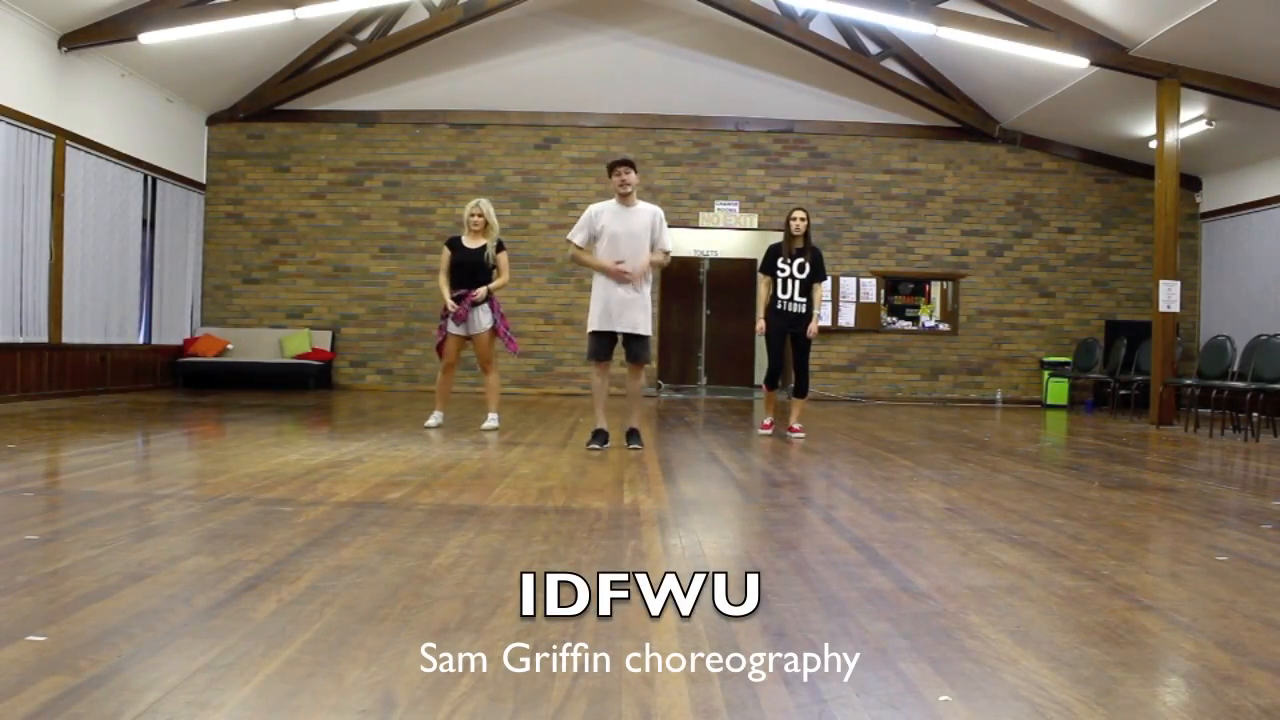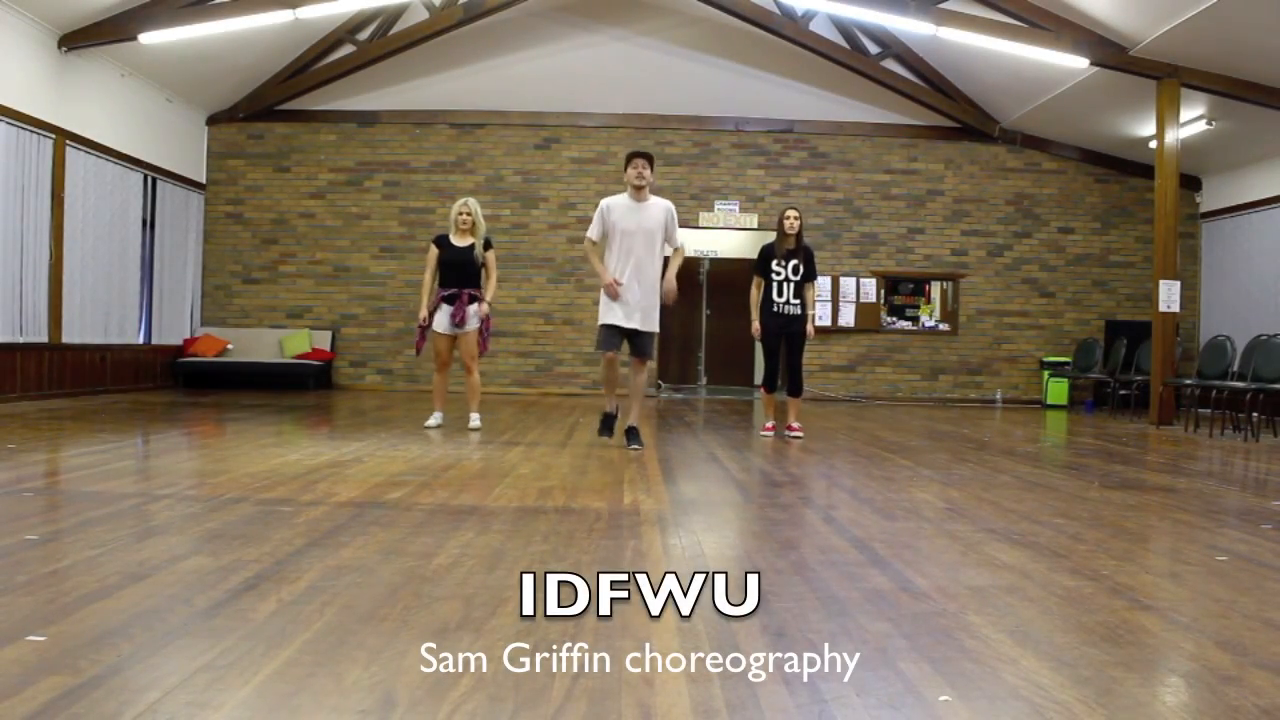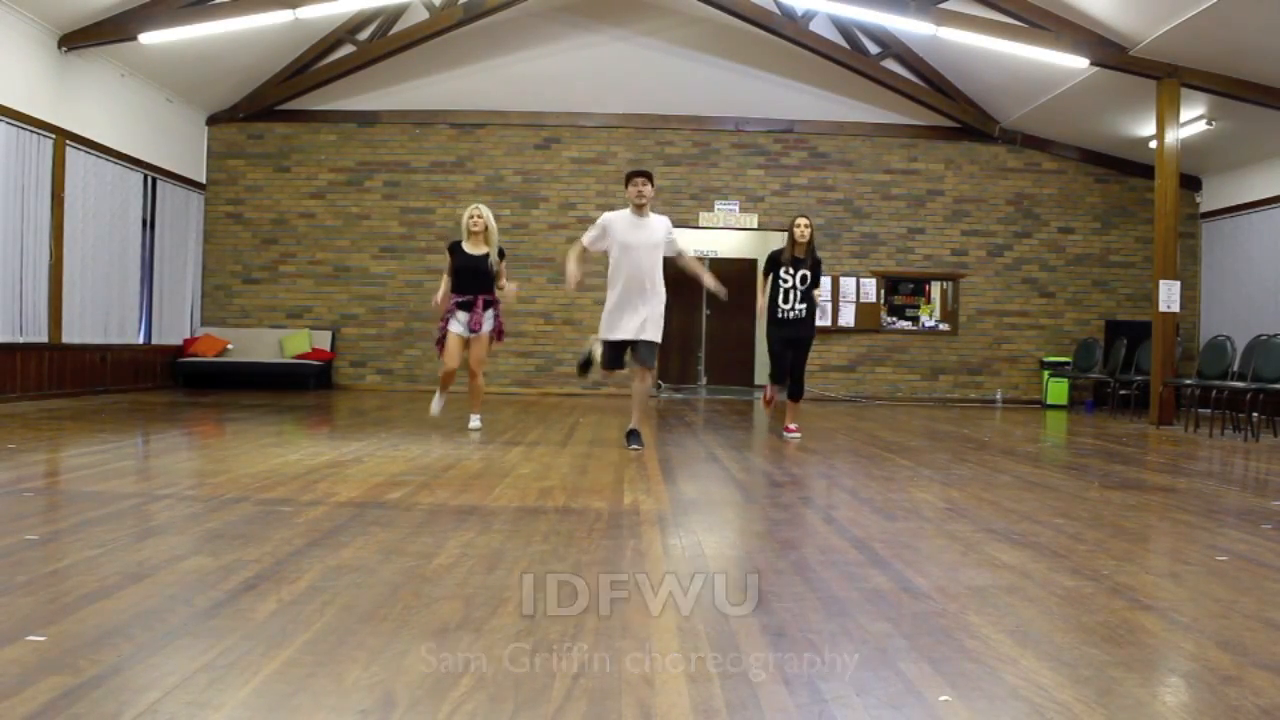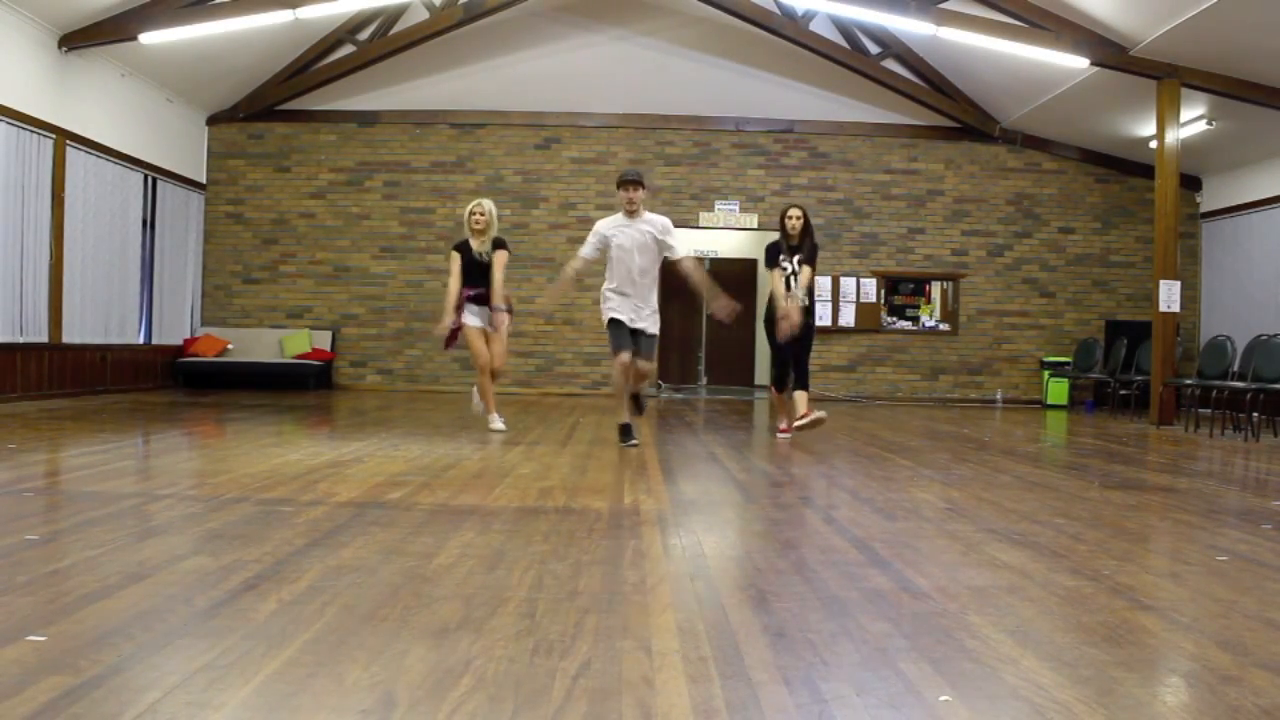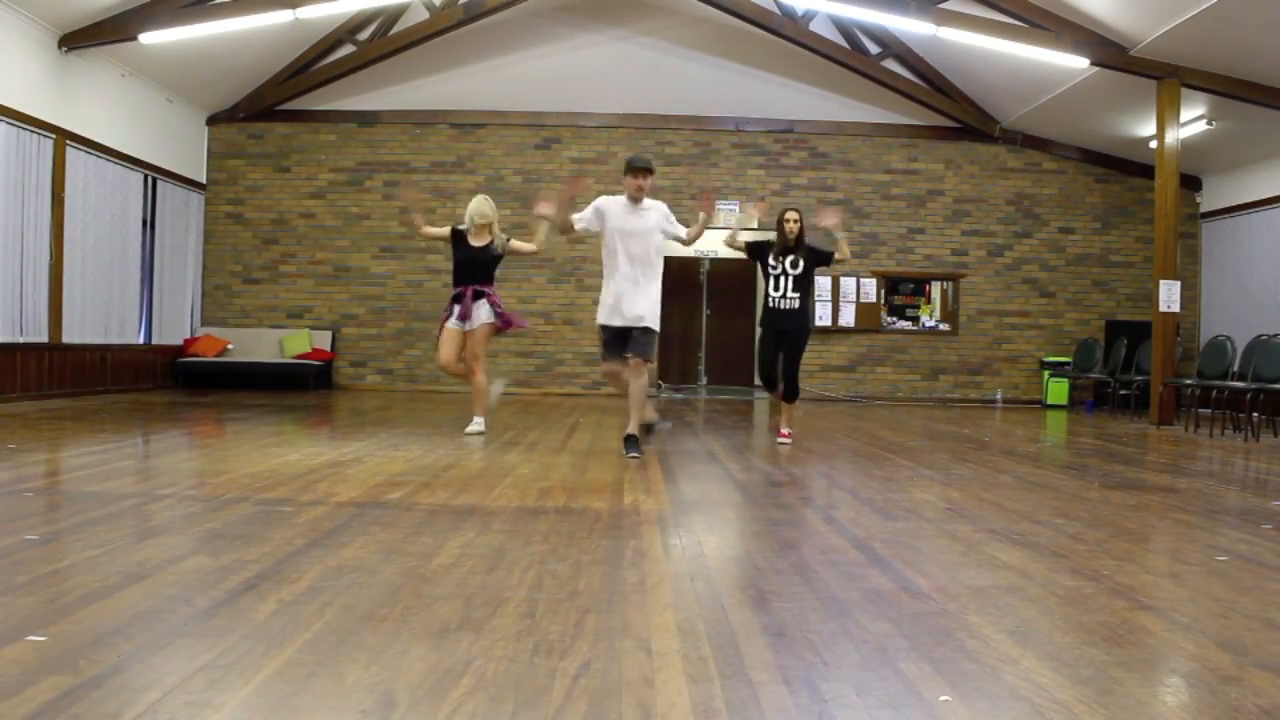
dt=0.5s
person 1, frame 1
left shoulder: (653, 213)
right shoulder: (596, 212)
left elbow: (665, 258)
right elbow: (574, 252)
left wrist: (648, 261)
right wrist: (605, 266)
left hip: (638, 304)
right hip: (604, 302)
left knee: (636, 365)
right knee: (600, 364)
left ankle: (633, 428)
right ankle: (601, 428)
person 1, frame 2
left shoulder: (665, 208)
right shoulder: (608, 205)
left elbow: (678, 248)
right elbow: (590, 244)
left wrist: (671, 275)
right wrist: (603, 274)
left hip: (647, 299)
right hip: (615, 296)
left knee: (640, 361)
right knee: (609, 355)
left ankle: (632, 426)
right ankle: (610, 409)
person 1, frame 3
left shoulder: (663, 224)
right shoulder: (610, 220)
left elbow: (679, 255)
right elbow: (580, 247)
left wrist: (704, 275)
right wrist: (572, 266)
left hip: (650, 310)
right hip: (618, 308)
left knee: (644, 369)
right knee: (609, 368)
left ankle: (634, 428)
right ankle: (594, 347)
person 1, frame 4
left shoulder: (660, 223)
right shoulder: (606, 226)
left elbow: (684, 261)
right elbow: (580, 260)
left wrist: (712, 296)
right wrist: (555, 292)
left hip: (646, 306)
right hip: (617, 304)
left knee: (645, 367)
right knee: (623, 359)
left ankle: (634, 389)
right ankle: (625, 422)
person 1, frame 5
left shoulder: (660, 210)
right shoulder: (605, 206)
left elbow: (688, 238)
right elbow: (567, 228)
left wrist: (704, 220)
right wrist: (563, 209)
left hip: (646, 302)
right hip: (613, 302)
left knee: (638, 364)
right knee: (610, 367)
left ankle: (632, 433)
right ankle: (647, 415)
person 2, frame 1
left shoulder: (495, 245)
right shoulder: (453, 243)
left elbow: (505, 277)
right elbow: (443, 274)
left wrist: (487, 288)
right wrist: (447, 298)
left hip: (483, 309)
right hip: (456, 308)
left knee: (487, 365)
right knee: (447, 364)
left ankle: (492, 415)
right ankle: (438, 413)
person 2, frame 2
left shoulder: (483, 244)
right shoulder: (440, 241)
left elbow: (492, 276)
right elbow: (429, 274)
left wrist: (487, 301)
right wrist: (424, 306)
left hip: (471, 307)
right hip: (444, 306)
left knee: (470, 364)
right knee: (441, 364)
left ankle: (474, 415)
right ankle: (438, 414)
person 2, frame 3
left shoulder: (496, 252)
right shoulder: (454, 248)
left elbow: (500, 282)
left wrist: (506, 286)
right wrist: (441, 292)
left hip: (484, 313)
right hip: (458, 311)
left knee: (475, 370)
right knee: (450, 367)
left ankle: (475, 416)
right ankle: (441, 393)
person 2, frame 4
left shoulder: (498, 244)
right shoulder: (460, 246)
left elbow: (498, 277)
right elbow: (454, 279)
left wrist: (501, 308)
right wrist: (448, 314)
left hip: (495, 307)
right hip: (469, 307)
left knee: (497, 366)
right knee: (481, 363)
left ankle: (480, 389)
right ankle: (493, 415)
person 2, frame 5
left shoulder: (500, 243)
right shoulder: (457, 235)
left elbow: (535, 247)
right elbow: (423, 230)
left wrist: (544, 219)
right wrist: (415, 214)
left hip: (482, 304)
right hip: (459, 305)
left knee: (475, 365)
right knee: (446, 363)
left ankle: (479, 420)
right ankle: (489, 385)
person 3, frame 1
left shoulder: (814, 253)
right shoulder: (775, 250)
left elbow: (817, 288)
right elbow: (764, 285)
left wrist: (815, 319)
right wrist: (760, 317)
left hip: (802, 320)
right hip: (776, 318)
left knee: (801, 370)
right knee: (774, 367)
left ankle: (794, 422)
right ankle: (768, 417)
person 3, frame 2
left shoulder: (806, 253)
right shoulder: (768, 251)
left elbow: (809, 288)
right elbow: (756, 286)
left wrist: (810, 319)
right wrist: (754, 319)
left hip: (797, 320)
right hip: (771, 319)
left knee: (795, 369)
right knee: (771, 369)
left ankle: (793, 422)
right ankle: (769, 421)
person 3, frame 3
left shoulder: (815, 262)
right shoulder: (777, 256)
right elbow: (764, 279)
left wrist: (818, 306)
right wrist: (761, 299)
left hip: (803, 326)
right hip: (777, 324)
left knee: (797, 373)
right knee: (780, 371)
left ankle: (790, 423)
right ankle: (772, 390)
person 3, frame 4
left shoulder: (810, 248)
right shoulder: (774, 248)
left elbow: (806, 278)
right elbow: (776, 282)
left wrist: (796, 307)
right wrist: (784, 311)
left hip: (803, 318)
right hip: (779, 317)
left knee: (800, 366)
right knee: (780, 368)
left ankle: (802, 414)
right ankle: (783, 421)
person 3, frame 5
left shoulder: (809, 252)
right shoulder: (765, 249)
left elbow: (844, 256)
right elbow: (730, 242)
left wrist: (835, 230)
left hip: (797, 323)
right hip: (771, 322)
left knee: (790, 373)
right knee: (766, 373)
left ankle: (785, 426)
right ankle: (783, 400)
